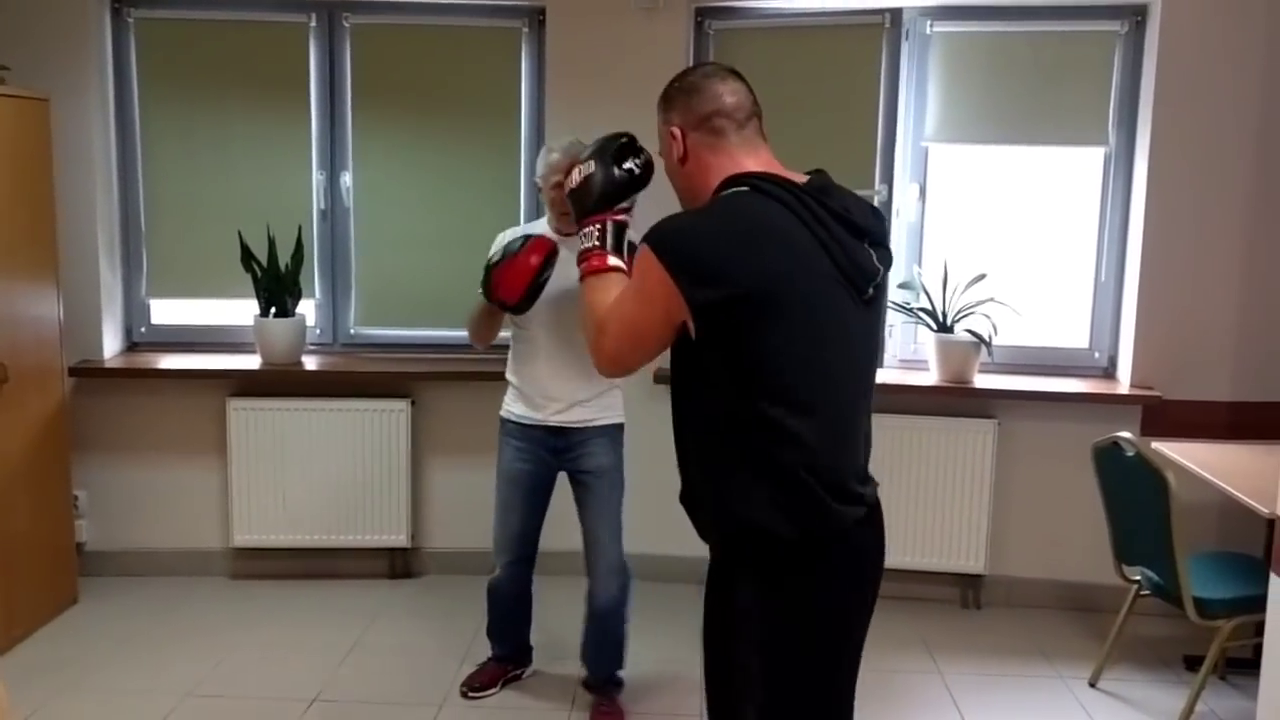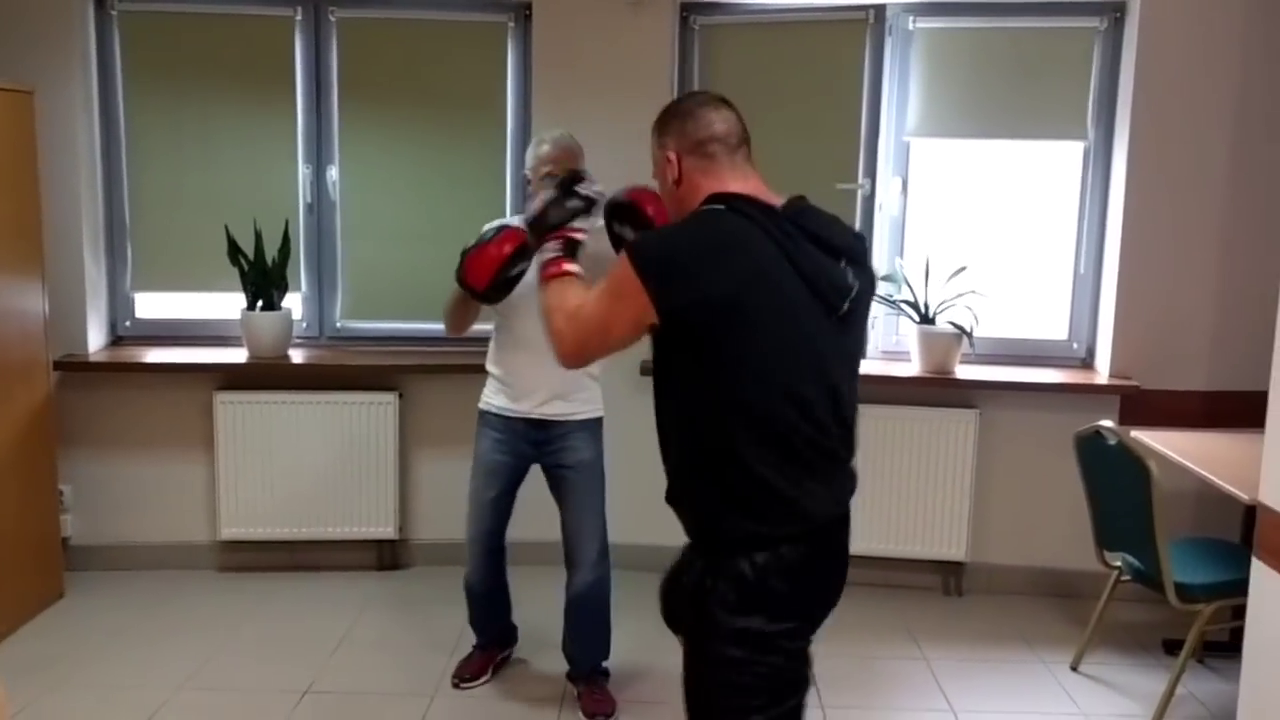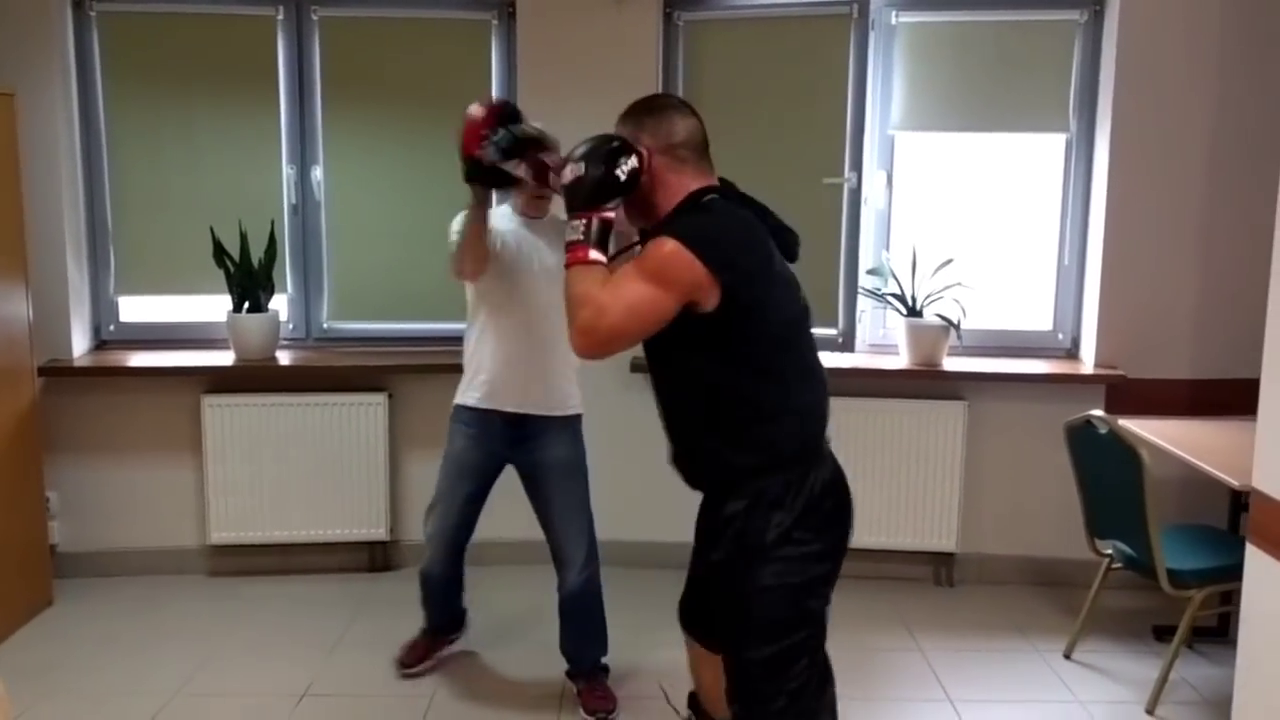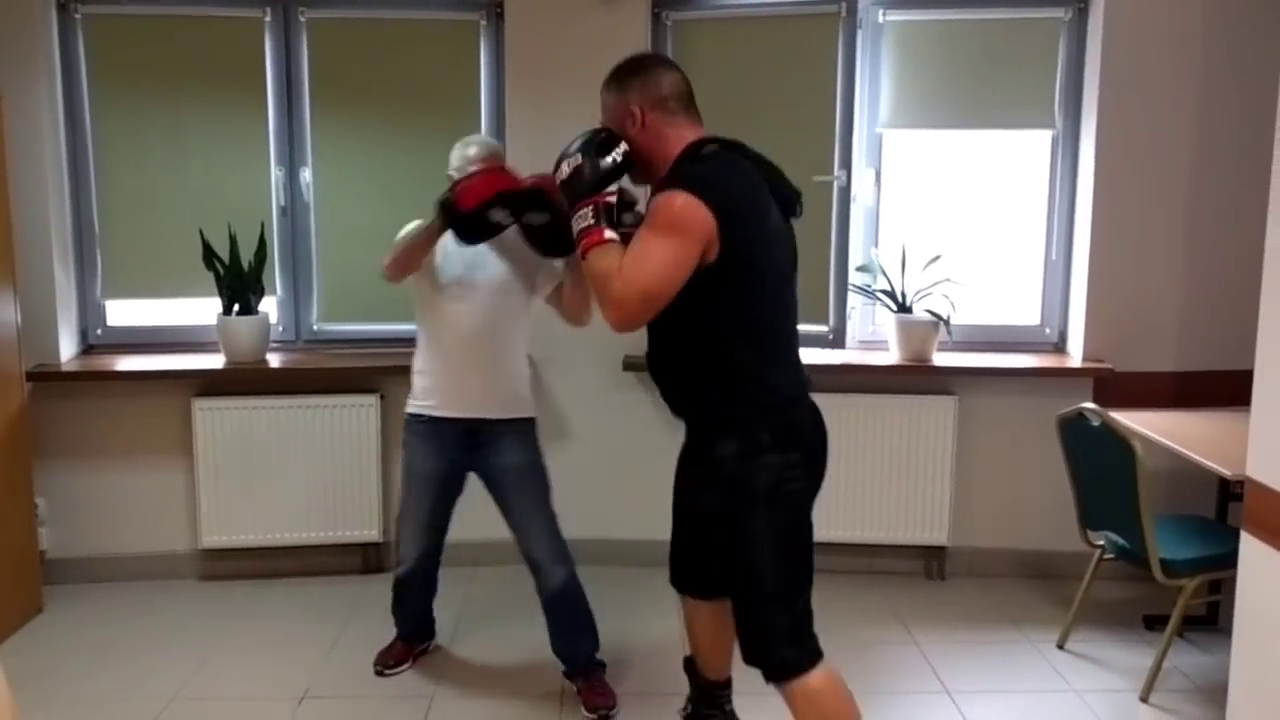
dt=0.2s
person 1, frame 1
left shoulder: (690, 248)
right shoulder: (857, 223)
left elbow: (612, 353)
left wrist: (598, 228)
left hip: (776, 554)
right hip: (848, 533)
person 1, frame 2
left shoulder: (669, 261)
right shoulder: (837, 244)
left elbow: (573, 341)
left wrist: (556, 250)
left hip: (757, 546)
right hip: (815, 525)
right knee: (689, 604)
person 1, frame 3
left shoulder: (692, 245)
right shoulder: (726, 222)
left elbow: (592, 334)
left wrist: (585, 222)
right wrist: (611, 214)
left hip: (777, 509)
right hip: (750, 492)
right knee: (709, 624)
person 1, frame 4
left shoulder: (692, 195)
right shoulder: (731, 176)
left elbow: (624, 304)
left wrist: (589, 210)
right wrist: (618, 210)
left hip: (760, 446)
right hip: (726, 435)
left knee: (784, 648)
right knee: (700, 579)
person 2, frame 1
right shoulder: (513, 244)
right elbow: (480, 338)
right wrist: (495, 298)
left hip: (597, 427)
right hip: (524, 425)
left knee: (606, 560)
right knee: (511, 552)
right ankle: (509, 654)
person 2, frame 2
left shoulder: (600, 241)
right shoulder: (498, 239)
right elbow: (454, 327)
right wrist: (471, 287)
left hip: (577, 421)
right hip: (503, 416)
left knee: (587, 552)
right knee: (482, 539)
left ankle: (588, 670)
right ankle: (494, 639)
person 2, frame 3
left shoulder: (574, 231)
right shoulder: (481, 222)
right elbow: (470, 266)
right wrist: (482, 184)
left hip: (555, 416)
right hip: (481, 410)
left knee: (575, 549)
right knee: (443, 534)
left ankle: (588, 667)
right ankle: (441, 626)
person 2, frame 4
left shoulder: (524, 246)
right shoulder: (429, 235)
left elbow: (579, 314)
right elbow: (397, 270)
left wrist: (565, 249)
right wrist: (445, 217)
left hip: (507, 423)
right hip: (432, 420)
left knee: (546, 550)
right knee: (416, 545)
left ankle: (584, 666)
right ankle: (413, 632)
